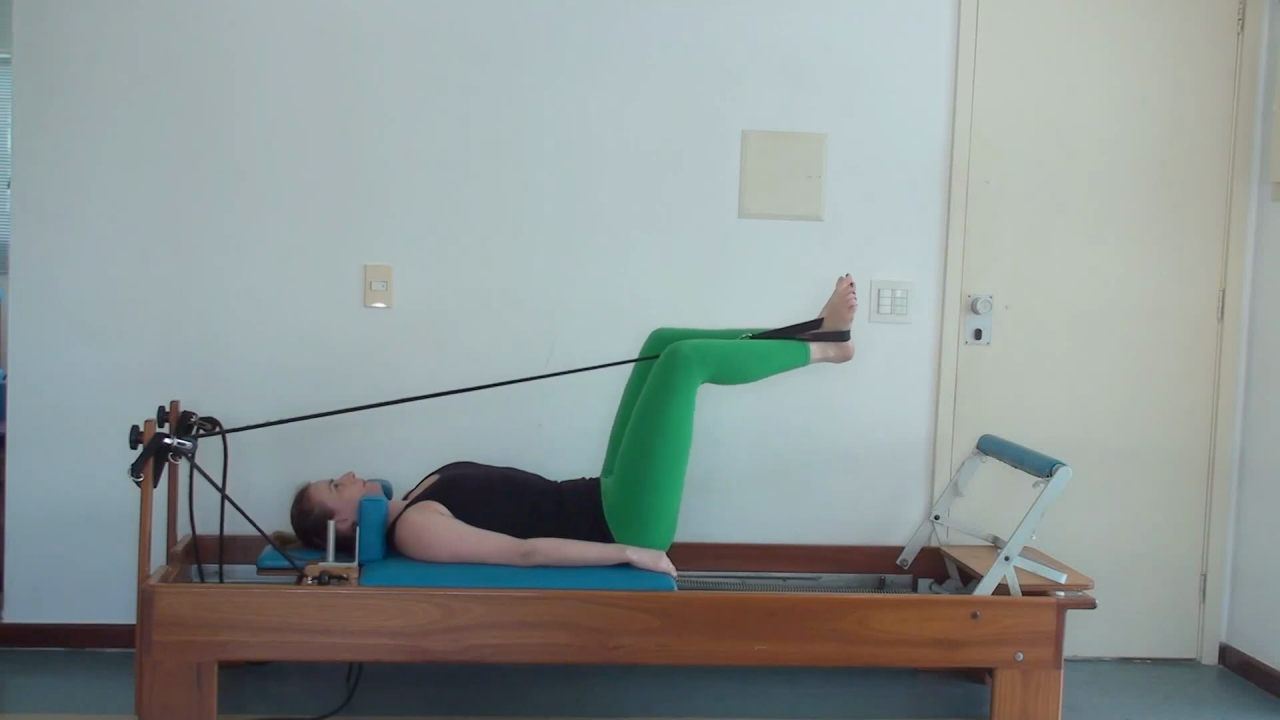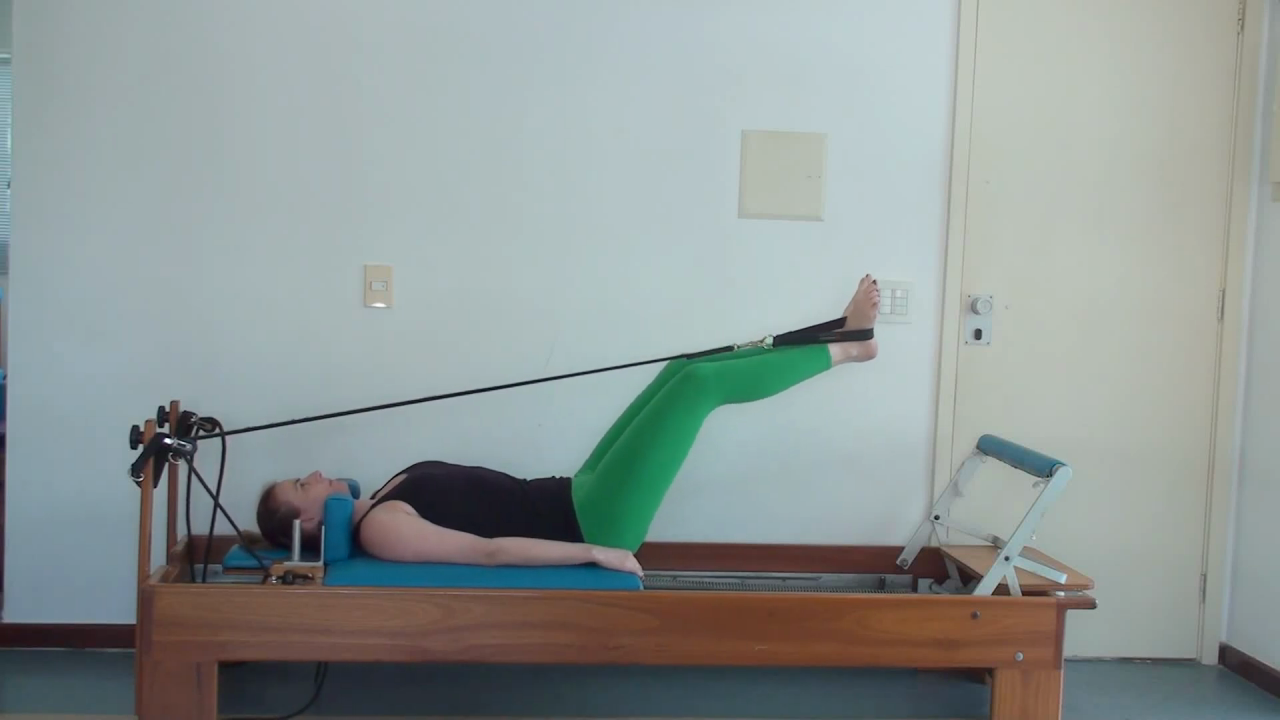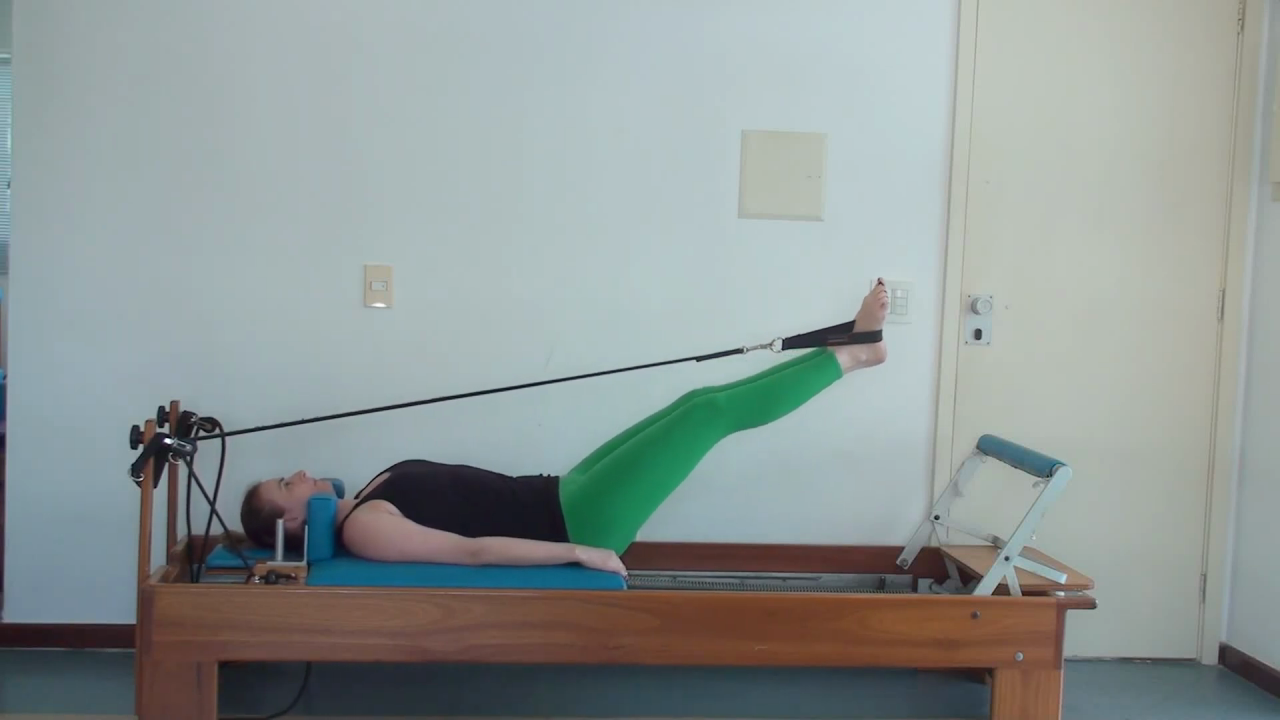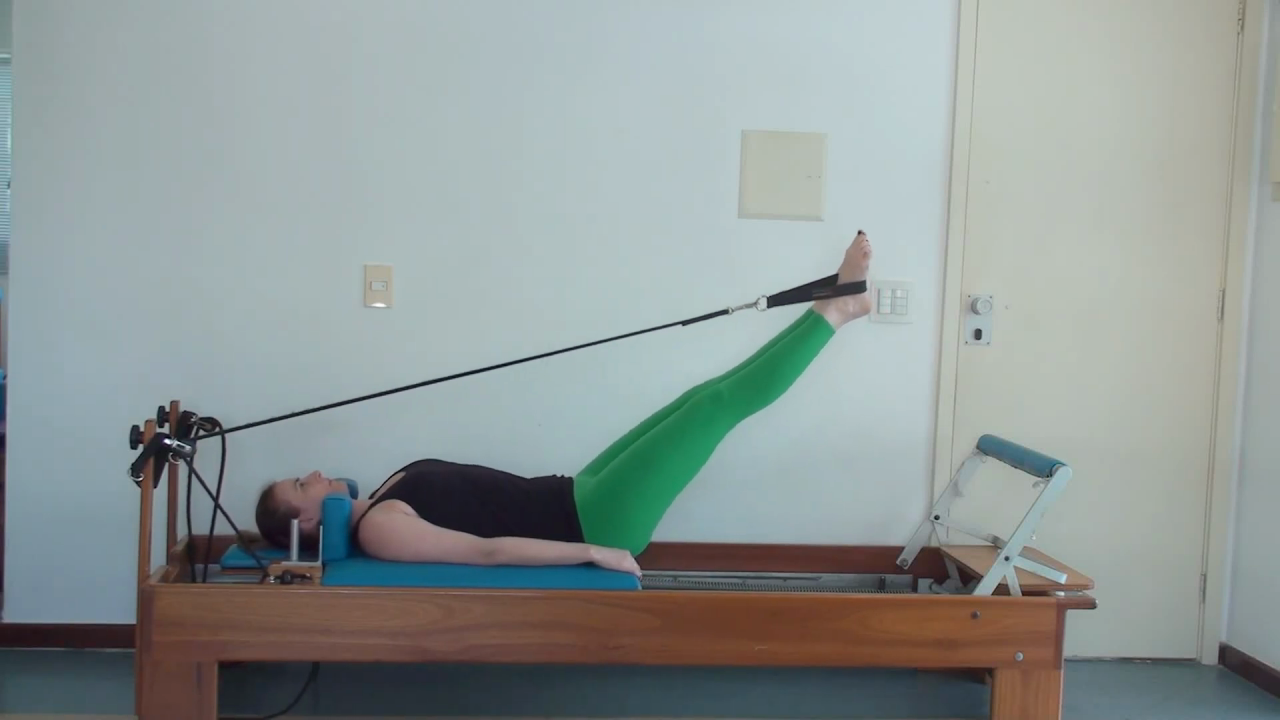
dt=1s
person 1, frame 1
left shoulder: (421, 499)
right shoulder: (415, 531)
right elbow: (523, 552)
right wrist: (629, 552)
left hip: (602, 501)
right hip: (622, 523)
left knee: (664, 342)
right knee: (684, 359)
left ankle: (812, 335)
right ankle: (821, 349)
person 1, frame 2
left shoulder: (386, 500)
right shoulder: (380, 531)
right elbow: (489, 552)
right wrist: (594, 553)
left hip: (575, 498)
right hip: (590, 521)
left knee: (686, 369)
right knee: (702, 383)
left ankle: (836, 338)
right ankle: (843, 350)
person 1, frame 3
left shoulder: (370, 499)
right shoulder: (363, 530)
right elbow: (471, 550)
right wrist: (578, 553)
left hip: (563, 497)
right hip: (573, 522)
left knee: (701, 399)
right knee: (713, 409)
left ankle: (847, 348)
right ankle: (849, 356)
person 1, frame 4
left shoulder: (386, 500)
right shoulder: (377, 530)
right elbow: (485, 551)
right wrist: (591, 552)
left hip: (574, 496)
right hip: (590, 522)
left knee: (707, 397)
right knee: (717, 404)
left ankle: (833, 307)
right ankle: (832, 312)
